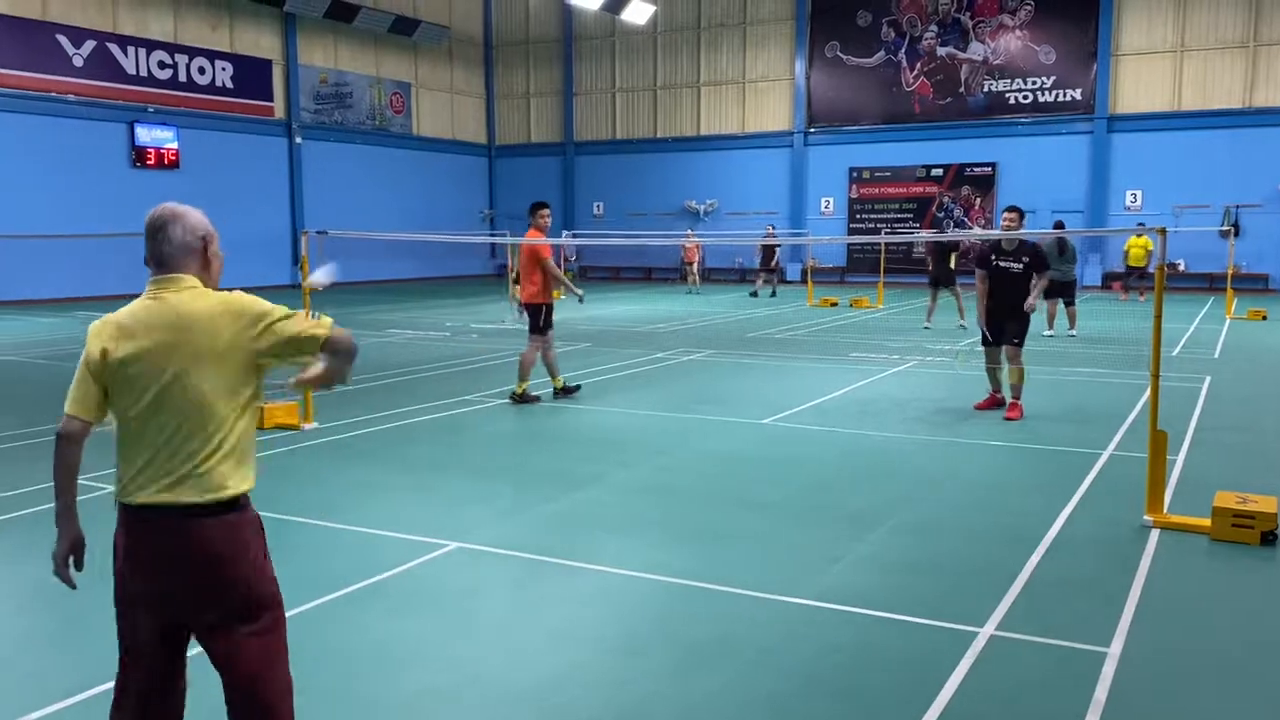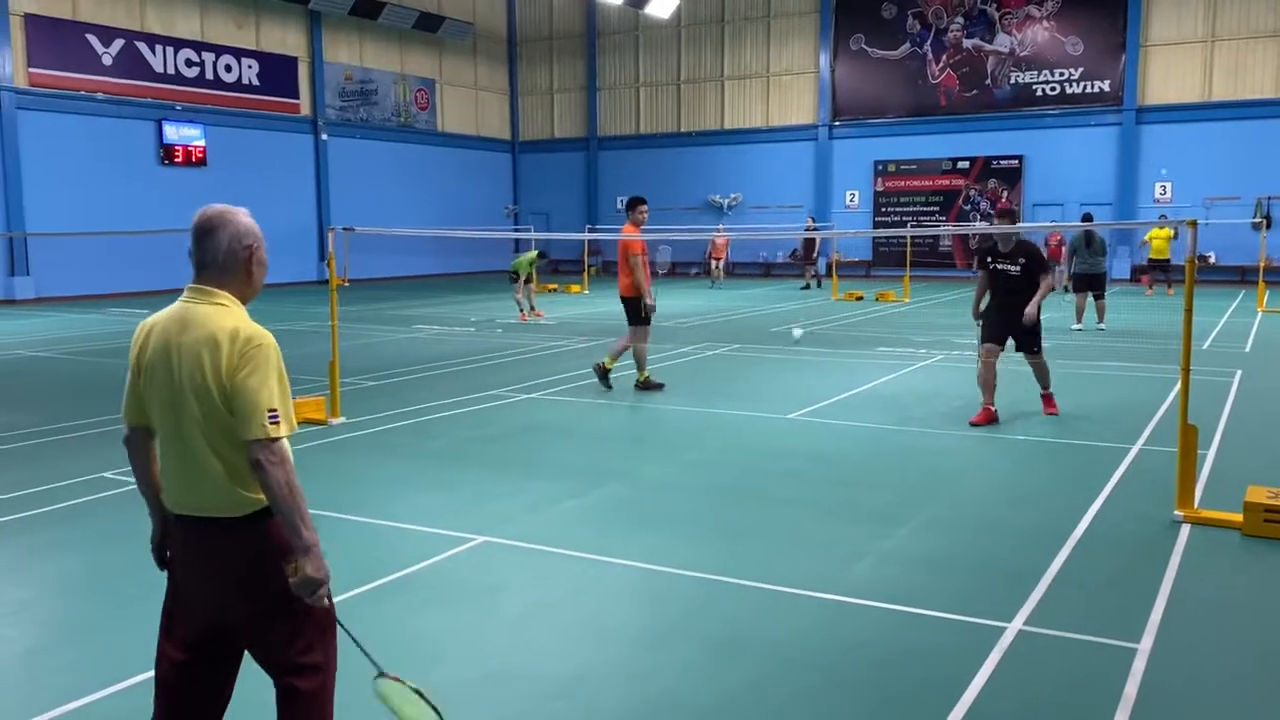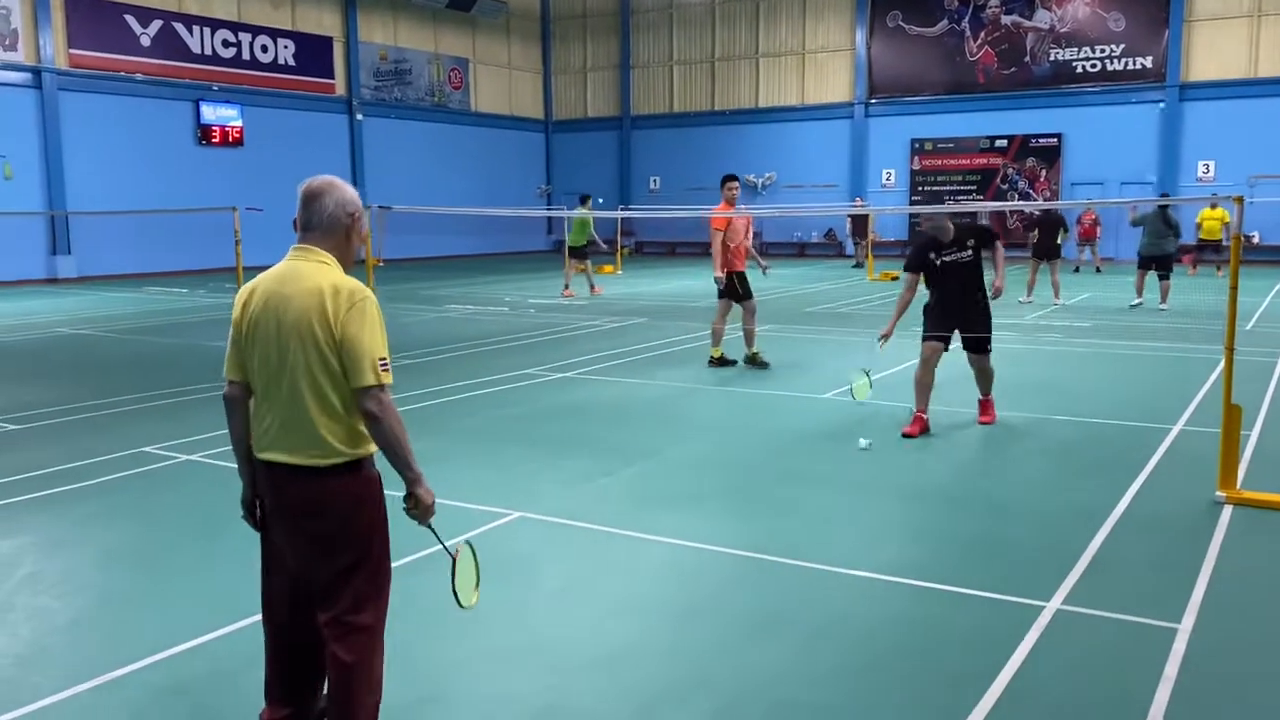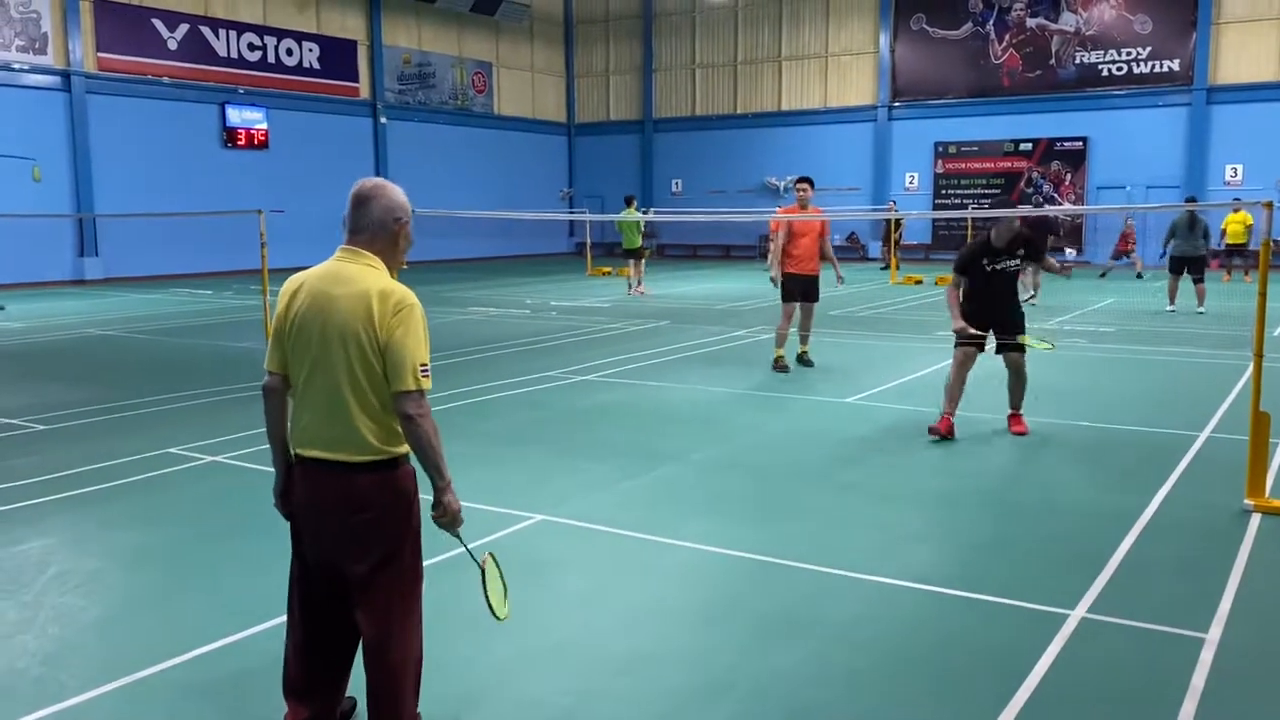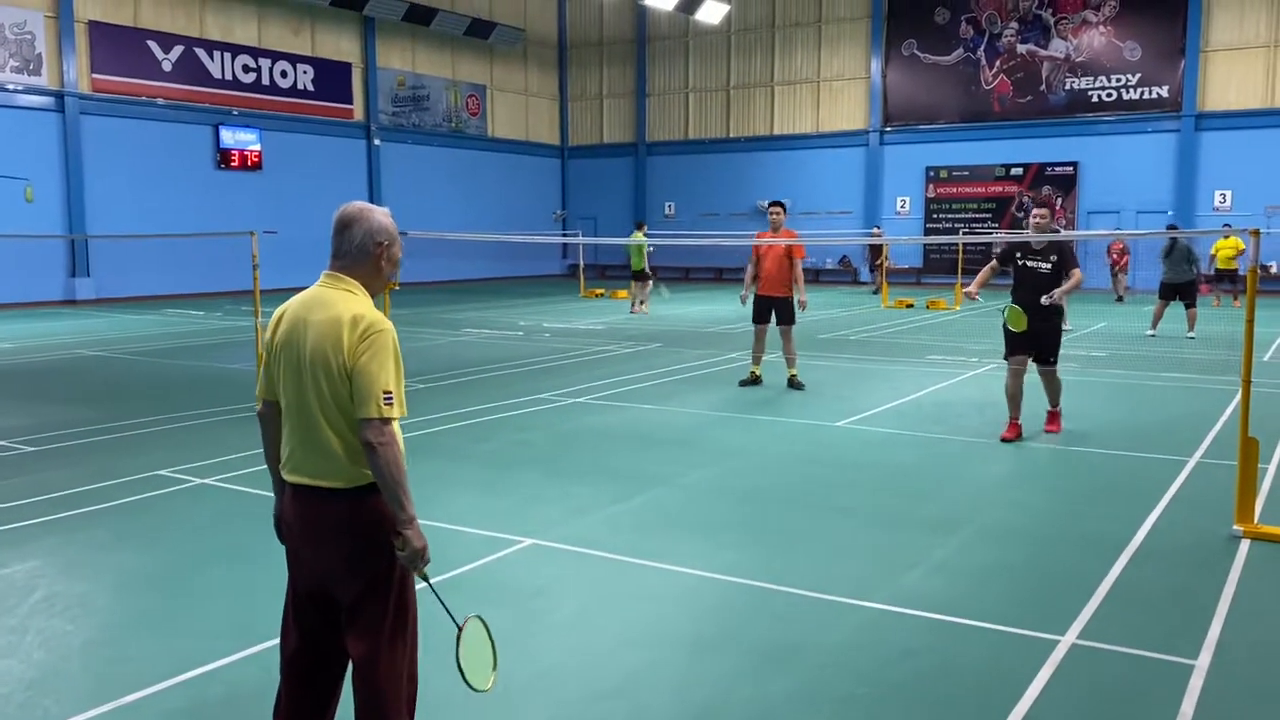
dt=1s
person 1, frame 1
left shoulder: (109, 331)
right shoulder: (232, 312)
left elbow: (70, 433)
right elbow: (339, 343)
left wrist: (67, 526)
right wrist: (328, 370)
left hip: (140, 528)
right hip: (219, 526)
left knee: (144, 672)
right knee: (255, 666)
person 1, frame 2
left shoulder: (150, 331)
right shoulder: (248, 339)
left elbow: (136, 437)
right elbow: (266, 456)
left wrist: (160, 517)
right wrist: (307, 549)
left hip: (188, 531)
right hip: (254, 532)
left knee: (188, 660)
right knee: (304, 654)
person 1, frame 3
left shoulder: (253, 292)
right shoulder: (348, 295)
left elbow: (234, 397)
right elbow: (374, 405)
left wrist: (250, 479)
right wrist: (414, 481)
left hip: (276, 479)
right hip: (339, 482)
left knee: (290, 607)
right knee: (353, 618)
person 1, frame 4
left shoulder: (296, 287)
right shoulder: (394, 299)
left elbow: (274, 388)
right elbow: (411, 409)
left wrist: (283, 469)
right wrist: (444, 488)
left hip: (310, 477)
right hip: (375, 482)
left knee: (315, 605)
right knee: (389, 615)
person 1, frame 5
left shoulder: (287, 313)
right shoulder: (368, 324)
left elbow: (268, 414)
right elbow: (376, 436)
left wrist: (282, 493)
right wrist: (408, 522)
left hip: (301, 502)
right hip: (358, 507)
left knee: (308, 636)
right knee: (380, 643)
person 2, frame 1
left shoulder: (1031, 250)
right shoulder: (988, 250)
left elbow: (1042, 278)
right elbow: (981, 282)
left wrist: (1035, 297)
right wrist: (981, 312)
left hip: (1018, 311)
right hip: (993, 310)
left knee: (1012, 355)
right knee: (991, 354)
left ankle: (1016, 403)
right ankle: (996, 395)
person 2, frame 2
left shoulder: (1029, 251)
right shoulder: (987, 251)
left elbow: (1046, 282)
left wrist: (1033, 305)
right wrist: (976, 306)
left hip: (1024, 314)
right hip: (996, 310)
left knee: (1035, 358)
right knee: (986, 355)
left ankle: (1046, 395)
right ankle: (988, 409)
person 2, frame 3
left shoulder: (974, 231)
right shoulder: (921, 248)
left elbow: (997, 248)
right elbow: (908, 289)
left wrist: (999, 277)
right wrist: (892, 324)
left hip: (975, 307)
right hip: (939, 308)
left knee: (980, 362)
right knee: (928, 356)
left ankle: (986, 401)
right ankle: (920, 417)
person 2, frame 4
left shoulder: (1025, 240)
right shoulder: (974, 250)
left elbow: (1043, 261)
right elbow: (954, 286)
left wrist: (1059, 268)
right wrist: (956, 318)
left hip: (1008, 311)
right hip: (974, 312)
left knee: (1016, 364)
right knee: (961, 361)
left ankle: (1015, 415)
right ankle: (947, 419)
person 2, frame 5
left shoulder: (1061, 249)
right shoulder: (1016, 247)
left elbow: (1077, 277)
right elbow: (992, 267)
left wrist: (1062, 291)
right wrist: (975, 285)
left hip: (1048, 321)
left knee: (1047, 371)
right knee: (1015, 368)
left ankle: (1054, 411)
right ankle: (1014, 425)
person 3, frame 1
left shoulder: (530, 238)
right shoulder: (539, 240)
right elbow: (553, 271)
right wrist: (574, 290)
left hip: (533, 298)
right hip: (539, 300)
left knee: (546, 343)
right knee: (535, 345)
left ankle: (559, 385)
right ankle: (519, 391)
person 3, frame 2
left shoulder: (629, 233)
right shoulder: (634, 236)
right elbow: (637, 269)
right wrist: (648, 296)
left hip: (630, 291)
right hip: (636, 292)
left knee: (634, 334)
right knee: (642, 335)
left ankle: (605, 365)
right ankle: (642, 378)
person 3, frame 3
left shoulder: (739, 213)
right shoulder: (722, 212)
right elbow: (716, 242)
left wrist: (759, 261)
right wrist: (717, 269)
left hip: (735, 268)
right hip: (731, 269)
left knee: (722, 312)
right knee: (750, 308)
left ankle: (716, 355)
right ankle: (752, 354)
person 3, frame 4
left shoulder: (819, 215)
right shoulder: (785, 214)
left elbow: (826, 245)
right elbow: (779, 243)
left wrist: (837, 269)
right wrist: (774, 269)
left hip: (812, 272)
right hip: (790, 271)
left knee: (808, 312)
right knee: (788, 313)
left ankle: (803, 352)
right ankle: (779, 356)
person 3, frame 5
left shoulder: (792, 237)
right shoulder: (759, 237)
left elbow: (798, 267)
right elbow: (752, 265)
left wrist: (801, 293)
right wrist: (746, 289)
left hip: (784, 295)
right hip: (762, 294)
left knee: (787, 335)
right knee: (759, 333)
left ankle: (792, 376)
right ankle: (755, 373)
